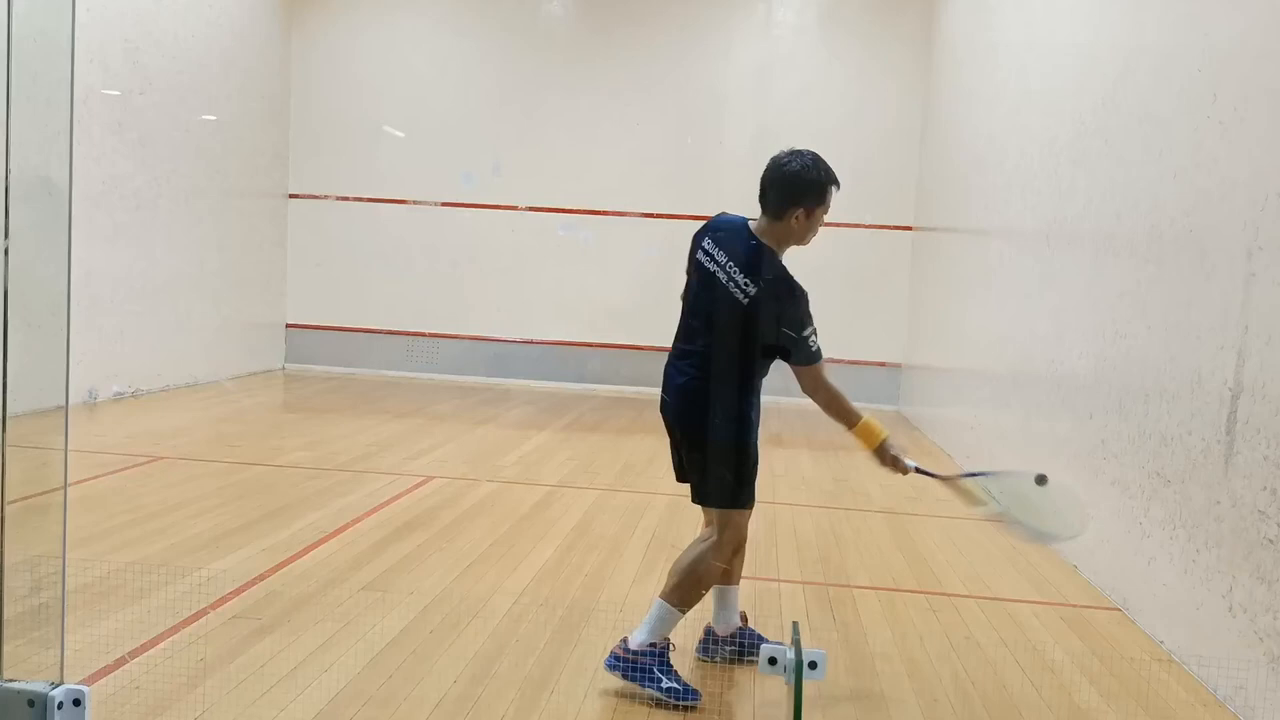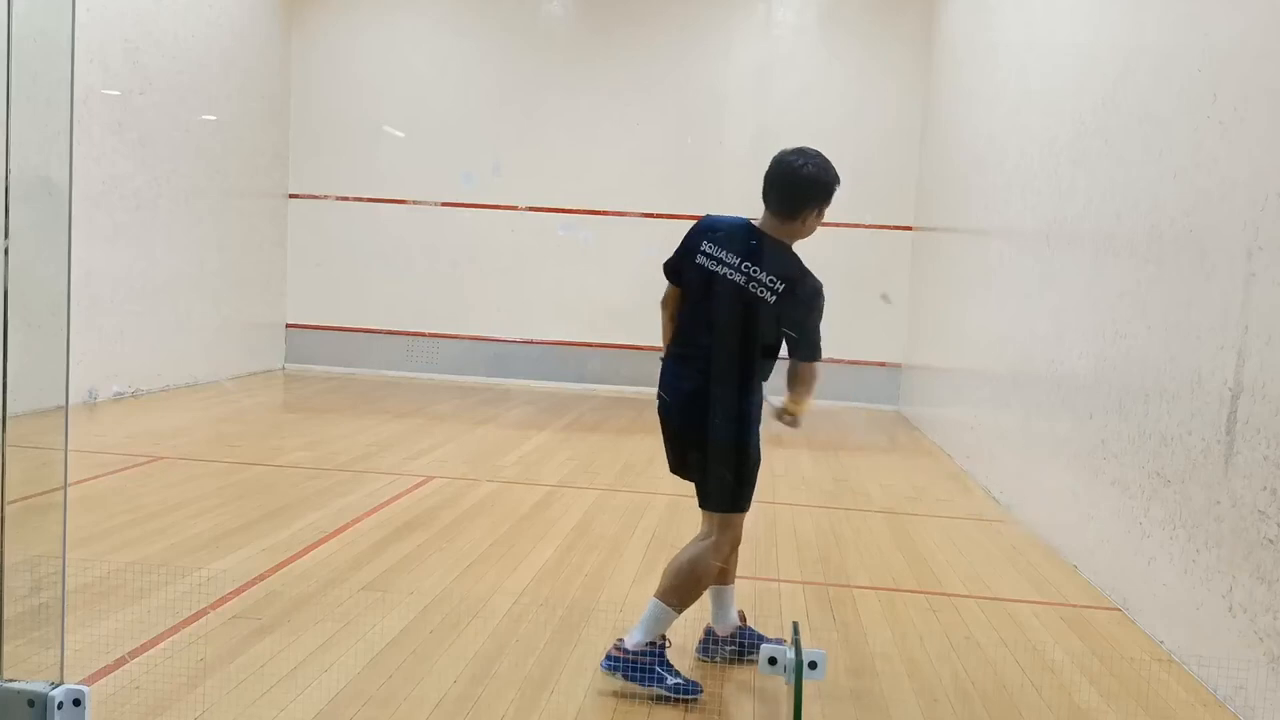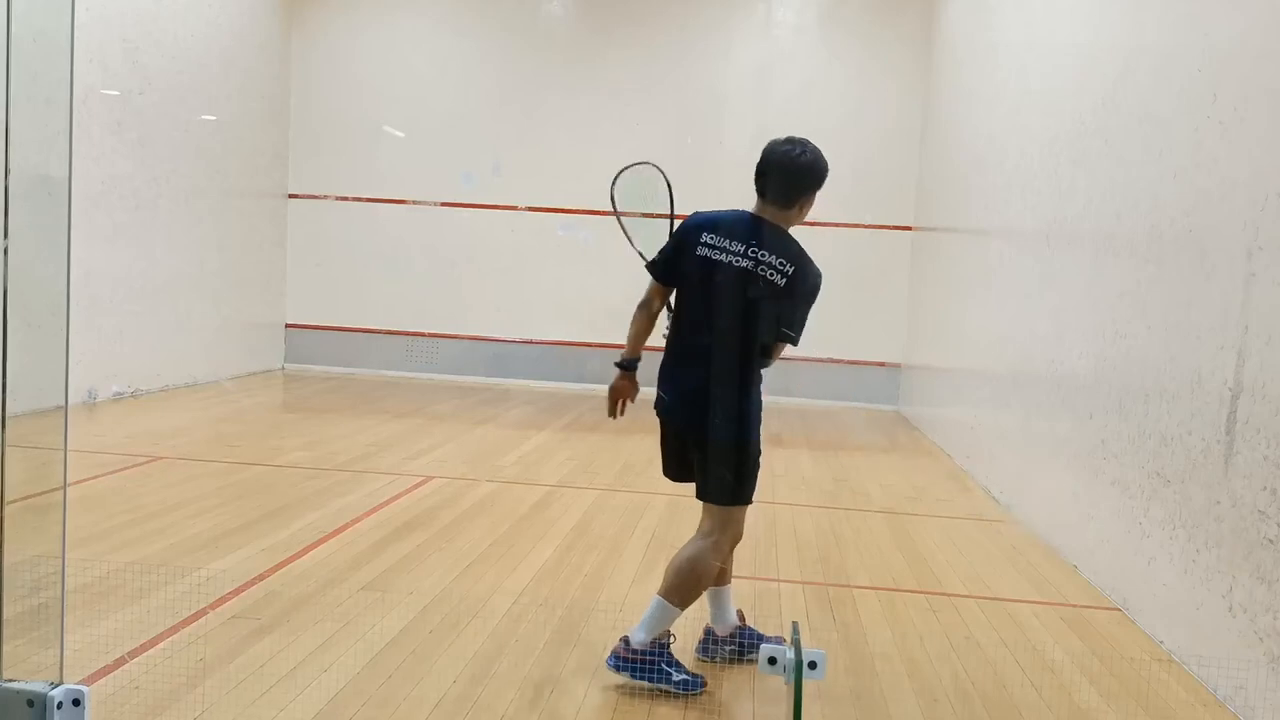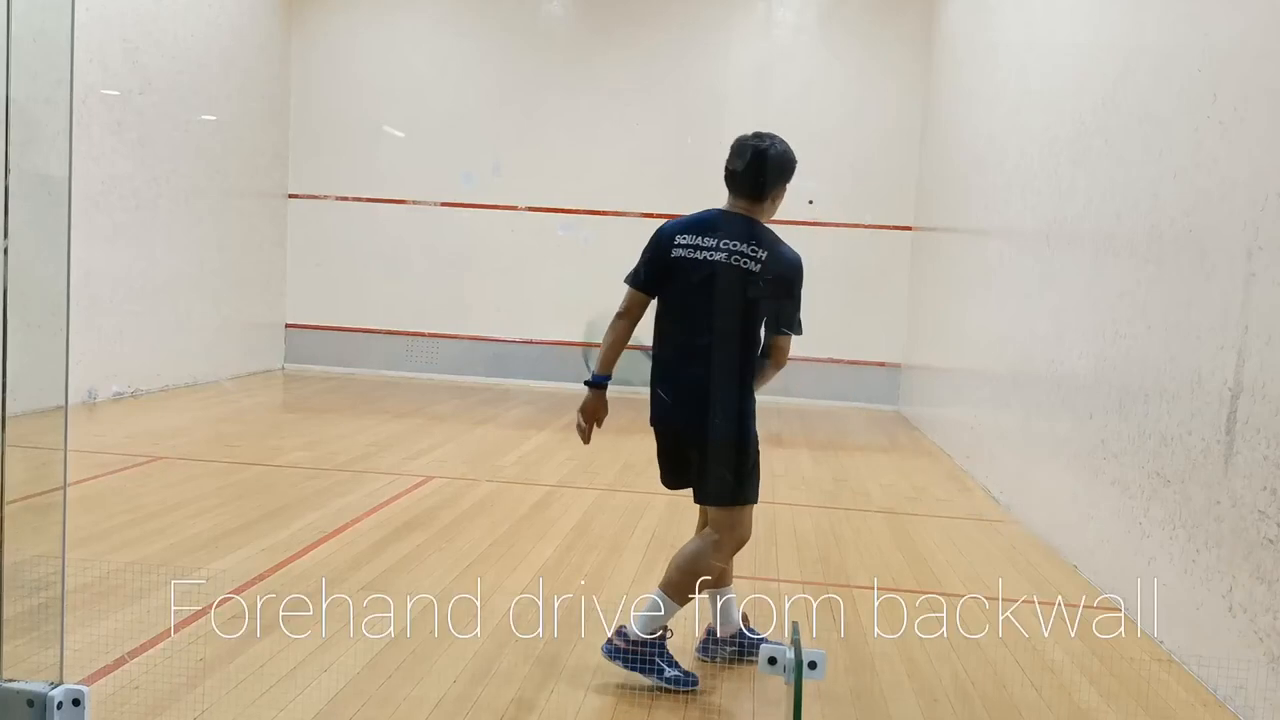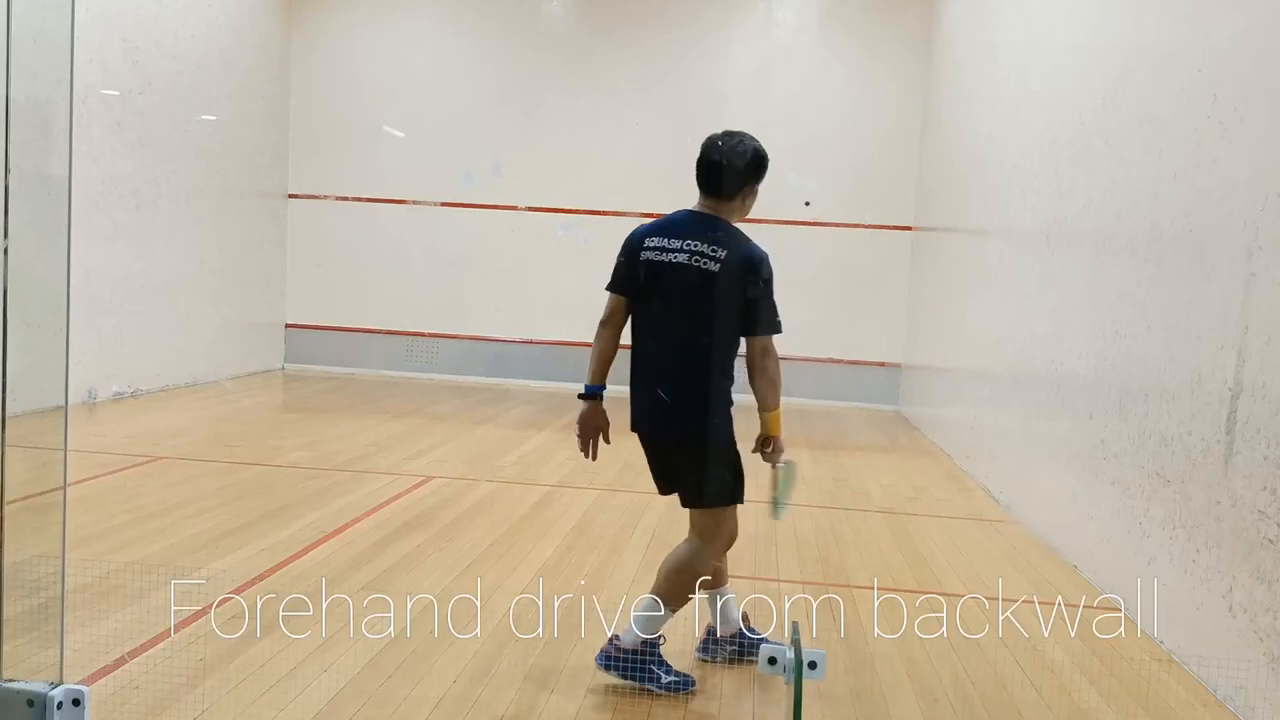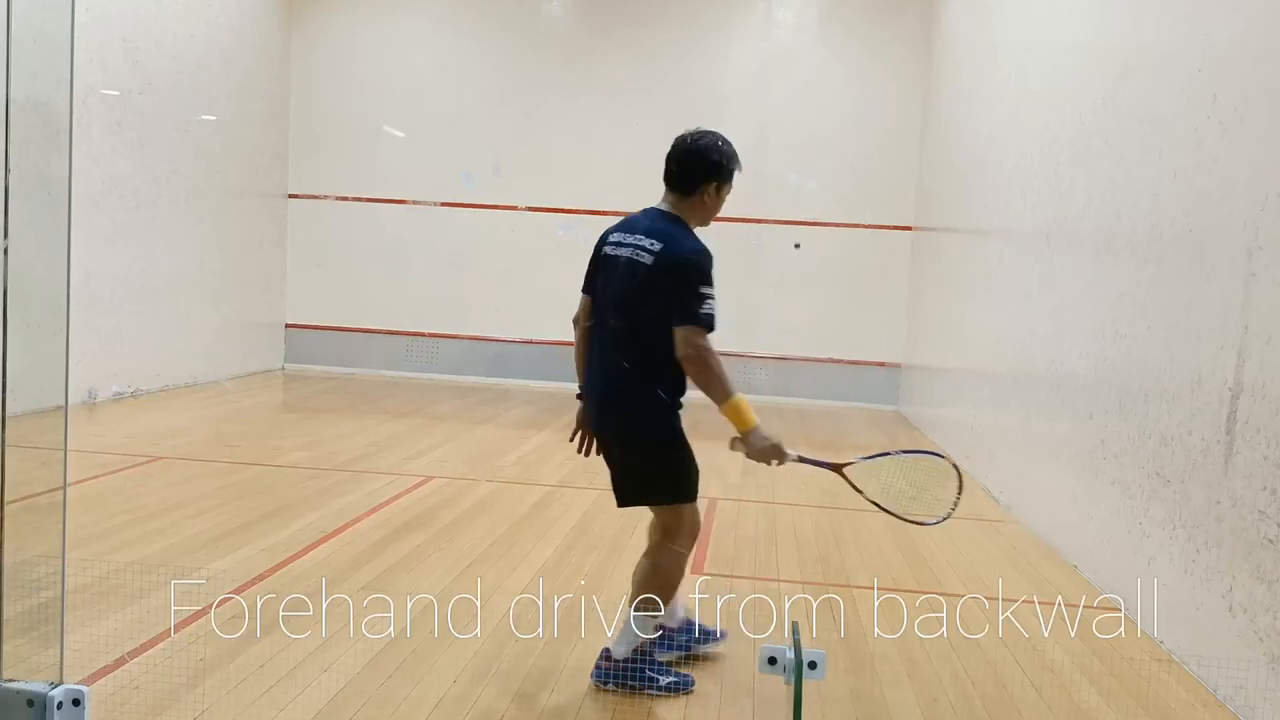
dt=0.3s
person 1, frame 1
left shoulder: (715, 230)
right shoulder: (781, 293)
right elbow: (815, 384)
right wrist: (876, 440)
left hip: (683, 395)
right hip: (719, 411)
left knee: (732, 516)
right knee: (721, 534)
left ankle: (726, 630)
right ankle: (640, 648)
person 1, frame 2
left shoulder: (706, 233)
right shoulder: (802, 289)
left elbow: (671, 303)
right elbow: (803, 374)
right wrist: (794, 406)
left hip: (677, 398)
right hip: (726, 416)
left knee: (722, 518)
right knee: (720, 535)
left ankle: (725, 630)
right ankle: (636, 648)
person 1, frame 3
left shoulder: (698, 228)
right shoulder: (801, 272)
left elbow: (650, 303)
right elbow: (771, 351)
left wrist: (626, 367)
left hip: (676, 397)
right hip: (728, 410)
left knee: (718, 516)
right knee: (720, 531)
left ankle: (723, 629)
right ankle: (641, 644)
person 1, frame 4
left shoulder: (673, 234)
right shoulder: (783, 261)
left elbow: (627, 314)
right elbow: (776, 355)
left wrist: (597, 385)
left hip: (670, 404)
right hip: (726, 412)
left knee: (715, 518)
right knee: (730, 531)
left ankle: (726, 630)
right ankle: (639, 635)
person 1, frame 5
left shoulder: (645, 238)
right shoulder: (748, 260)
left elbow: (610, 323)
right elbow: (761, 354)
left wrist: (593, 397)
right wrist: (772, 427)
left hip: (648, 410)
right hip: (699, 415)
left knee: (707, 521)
right knee: (715, 531)
left ankle: (727, 630)
right ankle: (631, 646)
person 1, frame 6
left shoulder: (615, 234)
right shoulder: (689, 253)
left elbow: (583, 322)
right elbow: (691, 350)
left wrist: (587, 398)
right wrist: (747, 425)
left hip: (606, 408)
right hip: (645, 412)
left knee: (671, 516)
right knee: (678, 528)
left ankle: (668, 625)
right ankle: (623, 655)
